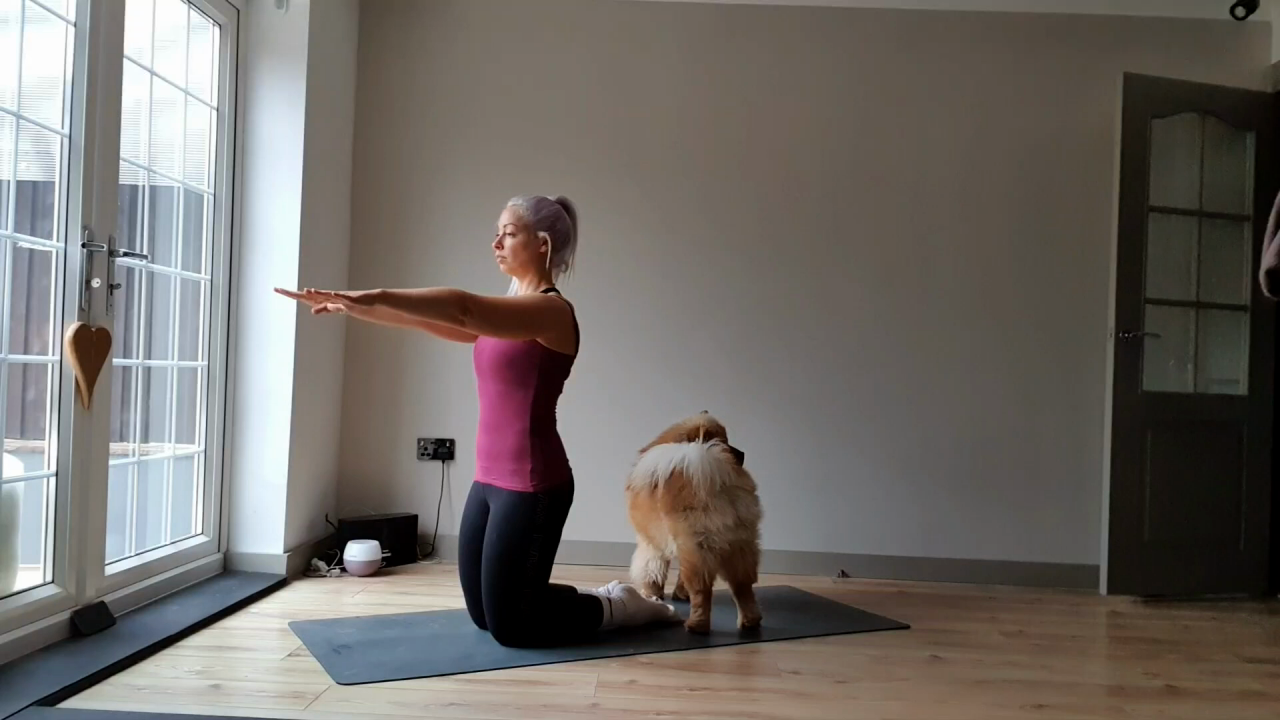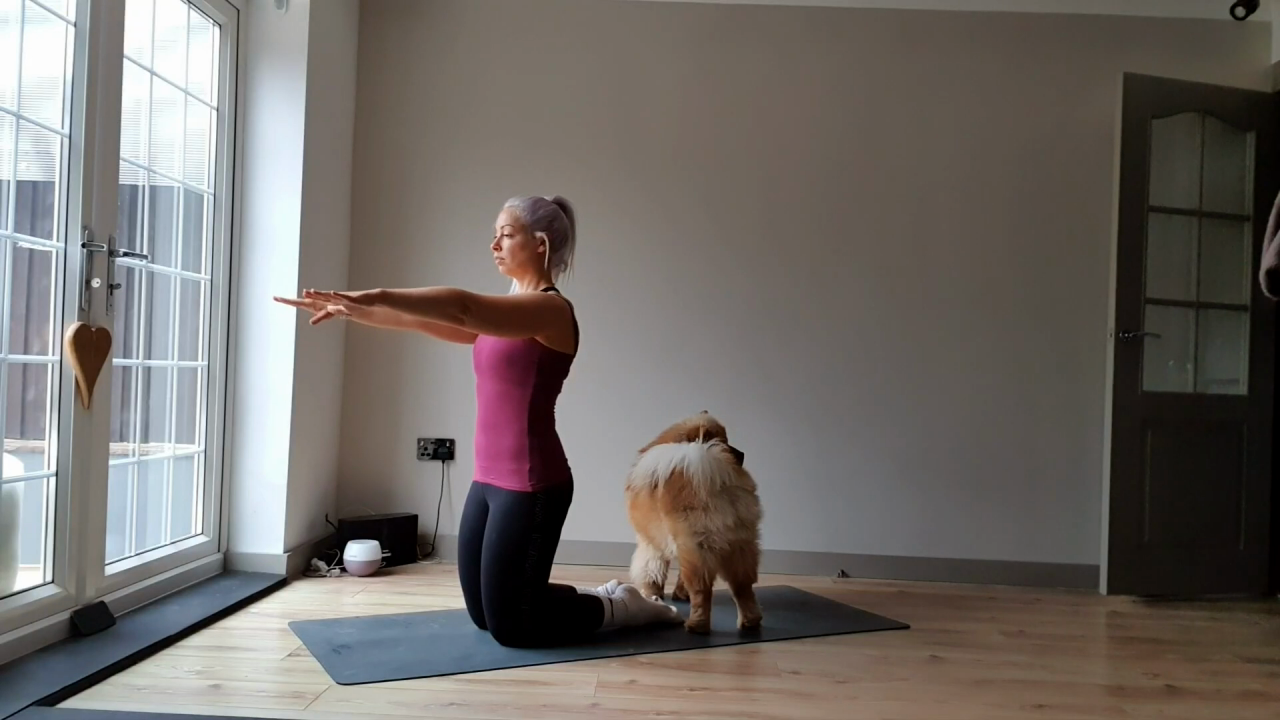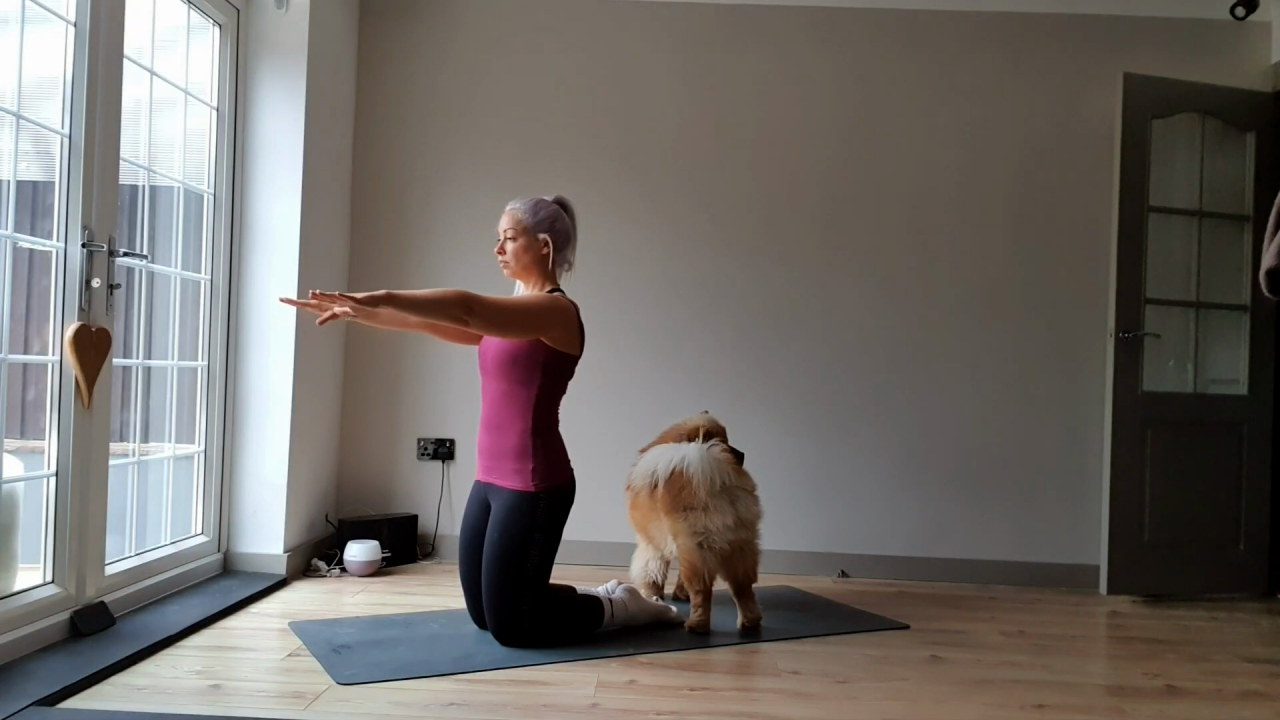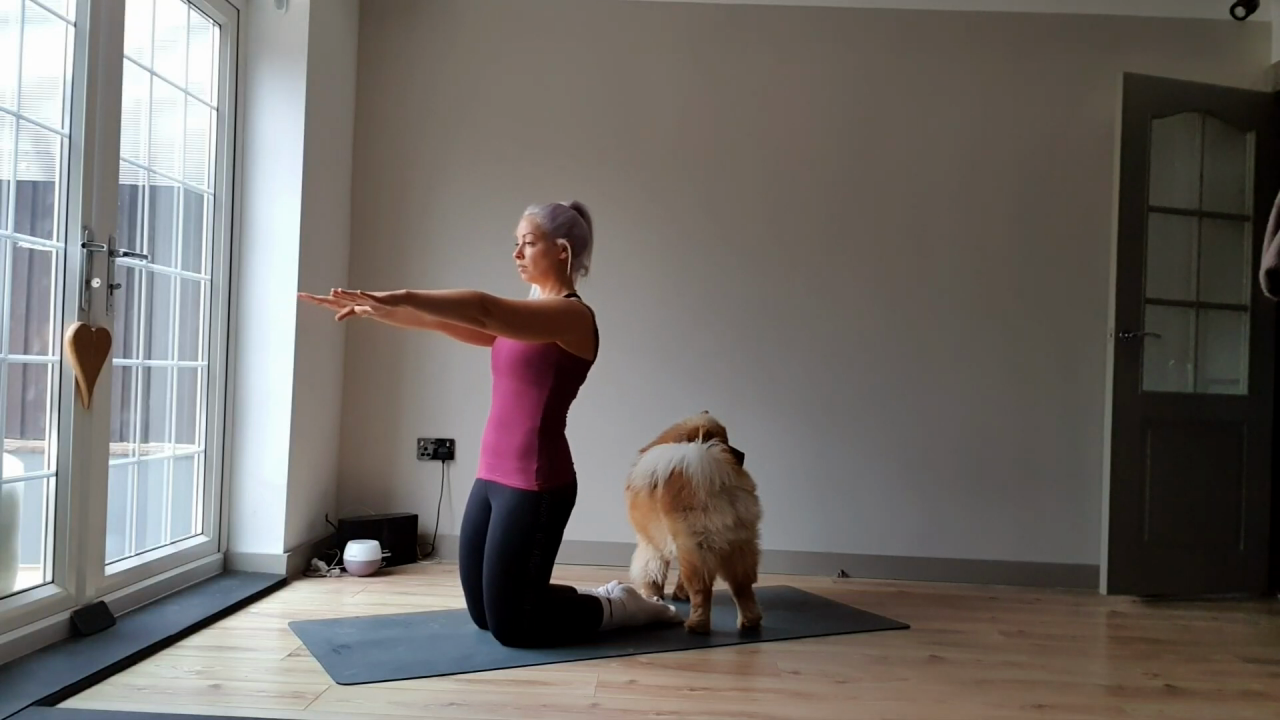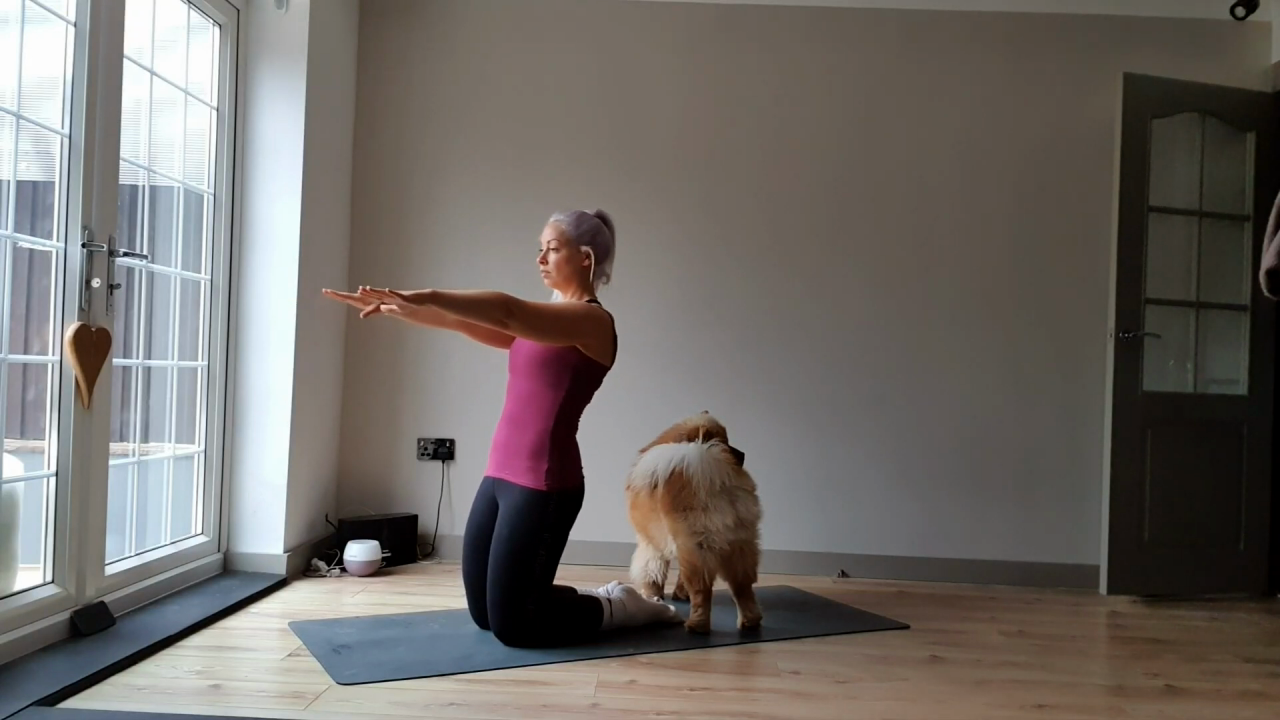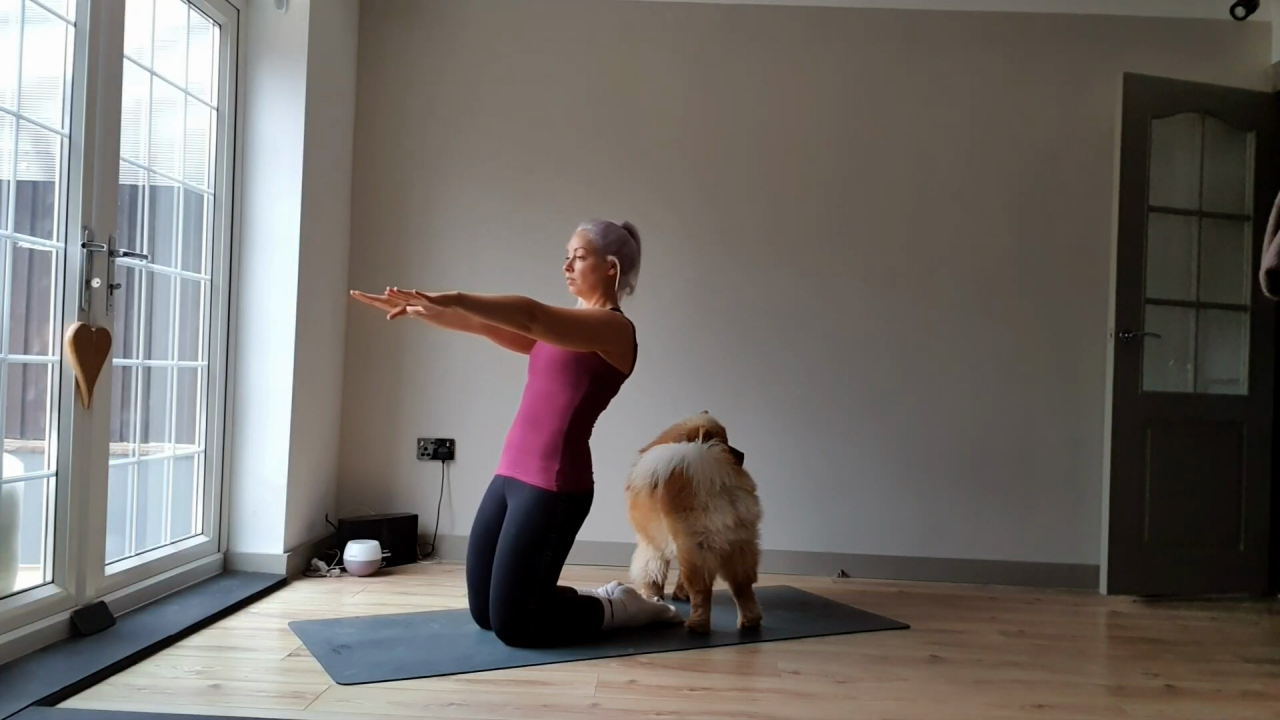
dt=0.5s
person 1, frame 1
left shoulder: (552, 311)
right shoulder: (504, 313)
left elbow: (462, 308)
right elbow: (428, 321)
left wrist: (378, 295)
right wrist: (353, 306)
left hip: (533, 485)
right hip: (492, 480)
left knee: (510, 624)
right knee: (483, 613)
left ankle: (620, 607)
right ankle: (602, 597)
person 1, frame 2
left shoulder: (552, 311)
right shoulder: (502, 316)
left elbow: (462, 307)
right elbow: (426, 321)
left wrist: (377, 295)
right wrist: (349, 309)
left hip: (532, 484)
right hip: (491, 480)
left knee: (510, 625)
right knee: (483, 613)
left ankle: (619, 607)
right ankle: (602, 596)
person 1, frame 3
left shoulder: (557, 311)
right shoulder: (508, 315)
left elbow: (467, 308)
right elbow: (432, 322)
left wrist: (382, 297)
right wrist: (354, 310)
left hip: (534, 485)
right hip: (492, 479)
left knee: (510, 625)
right knee: (483, 612)
left ankle: (621, 607)
right ankle: (602, 596)
person 1, frame 4
left shoulder: (574, 317)
right shoulder: (521, 320)
left elbow: (484, 309)
right elbow: (445, 321)
left wrist: (402, 296)
right wrist: (375, 309)
left hip: (536, 484)
right hip: (494, 477)
left knee: (511, 625)
right knee: (483, 613)
left ankle: (619, 607)
right ankle: (603, 597)
person 1, frame 5
left shoulder: (593, 322)
right shoulder: (540, 324)
left elbow: (505, 311)
right elbow: (464, 322)
left wrist: (426, 296)
right wrist: (393, 306)
left hip: (544, 485)
right hip: (501, 476)
left knee: (512, 625)
right knee: (484, 612)
left ankle: (620, 608)
right ankle: (601, 598)
person 1, frame 6
left shoulder: (615, 328)
right shoulder: (560, 330)
left elbow: (529, 315)
right elbow: (487, 326)
left wrist: (453, 297)
right wrist: (420, 309)
left hip: (554, 484)
right hip: (512, 474)
left knee: (513, 624)
right knee: (483, 612)
left ankle: (619, 607)
right ankle: (602, 597)
